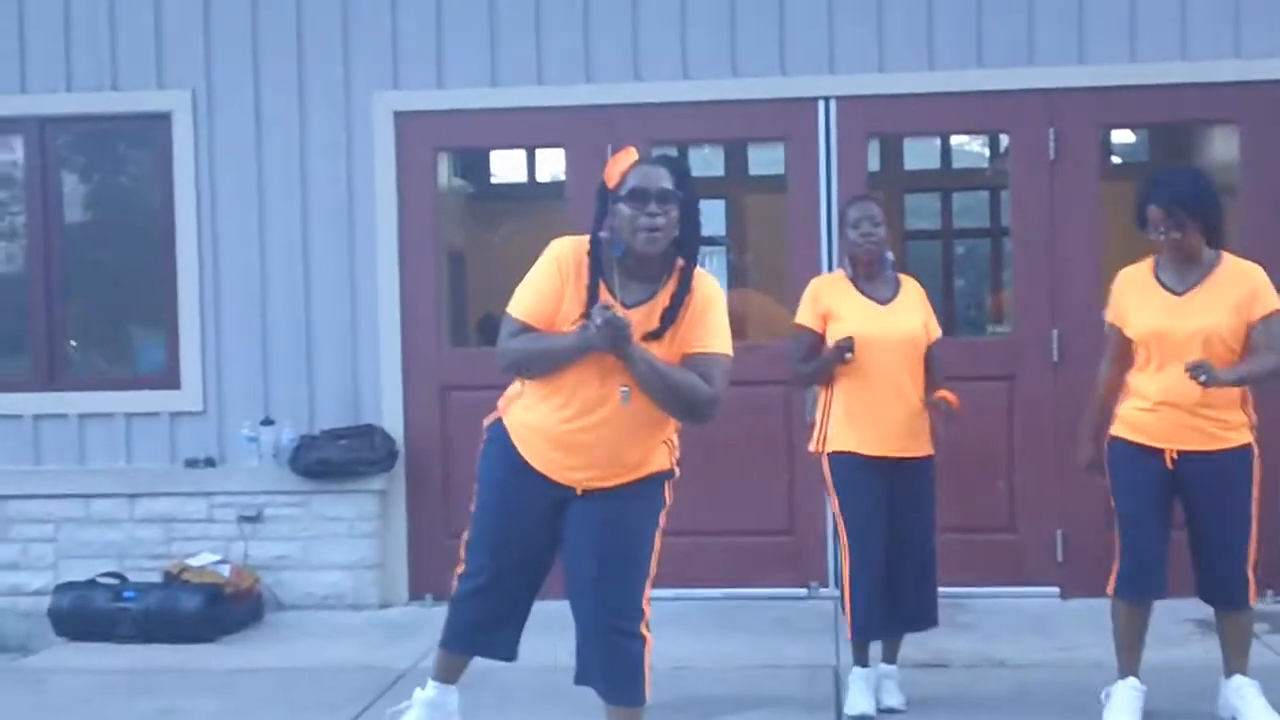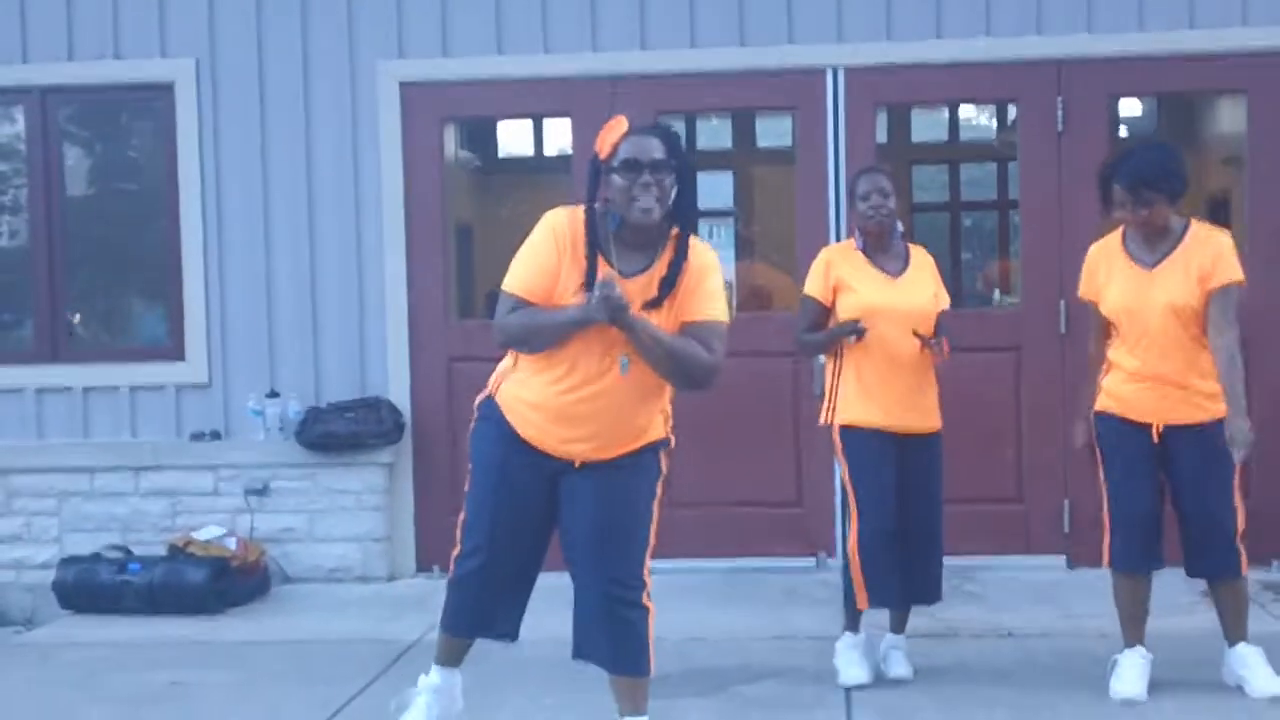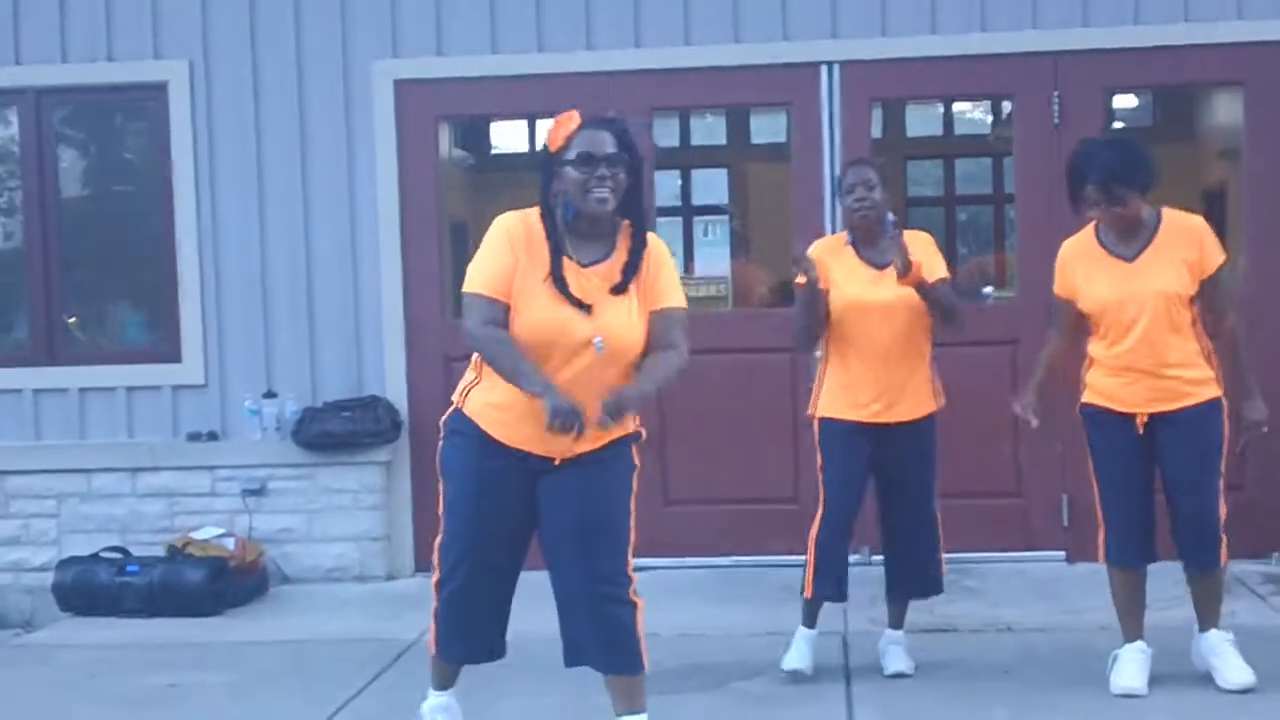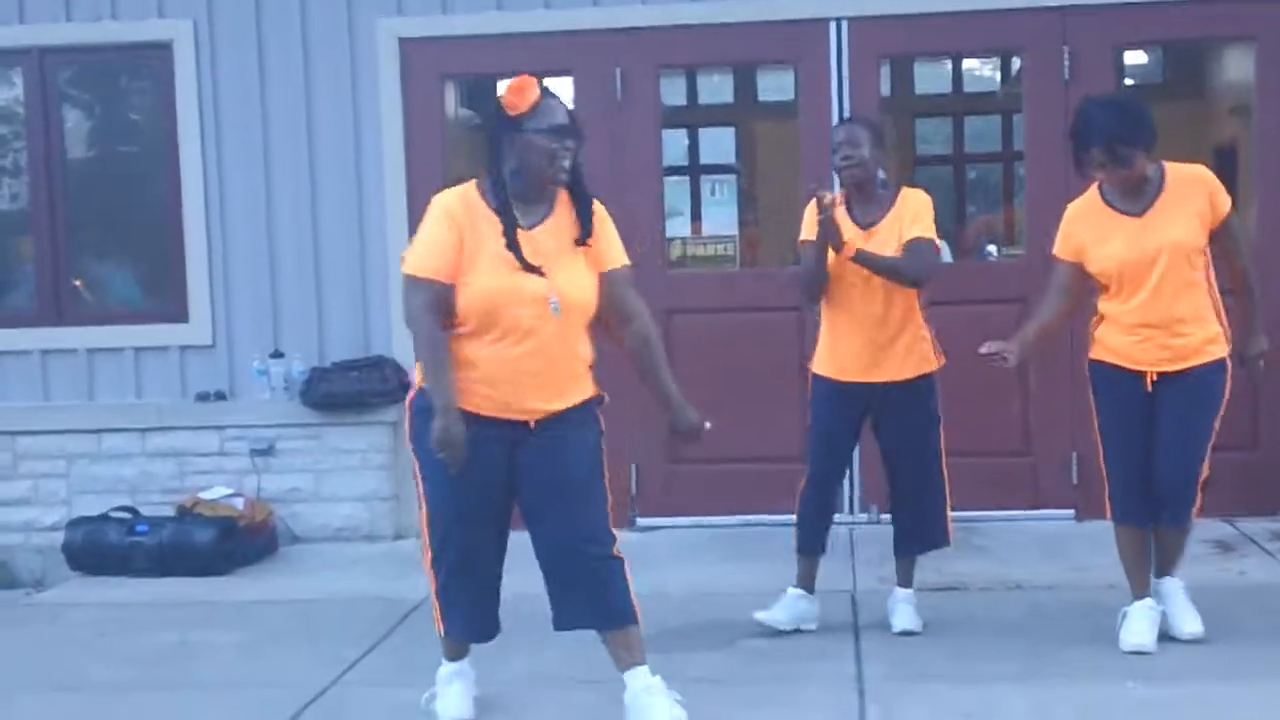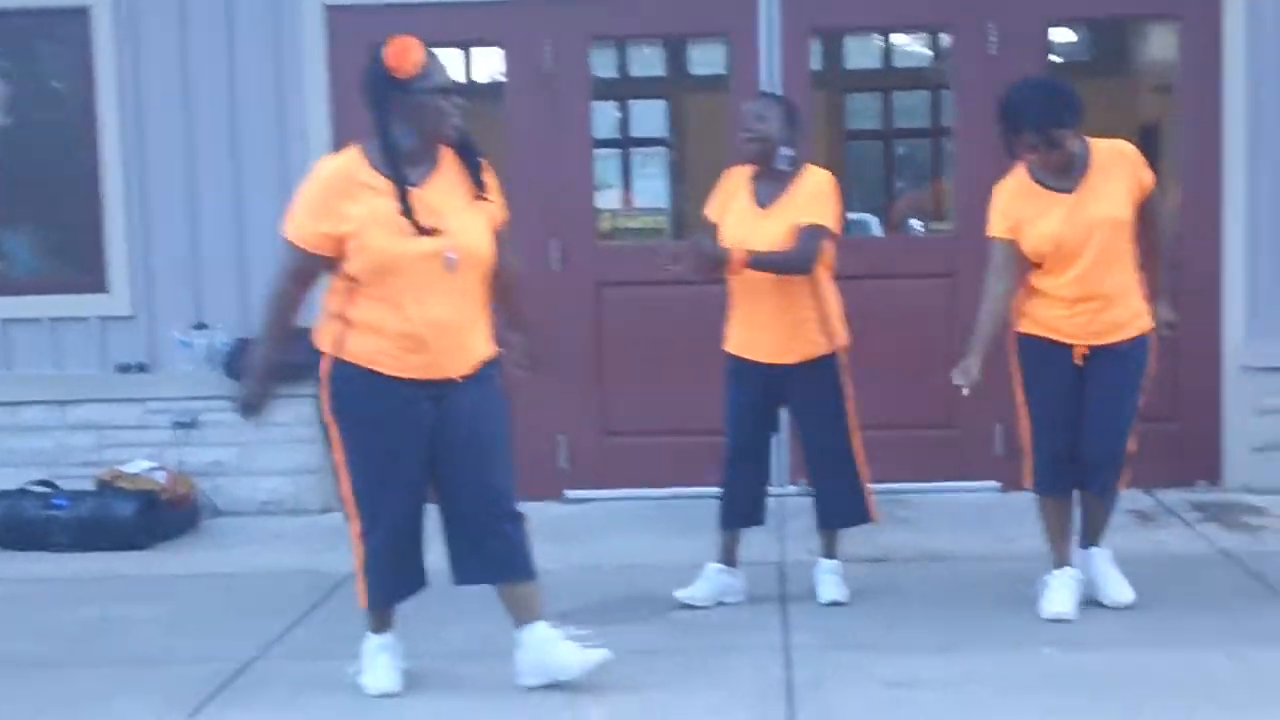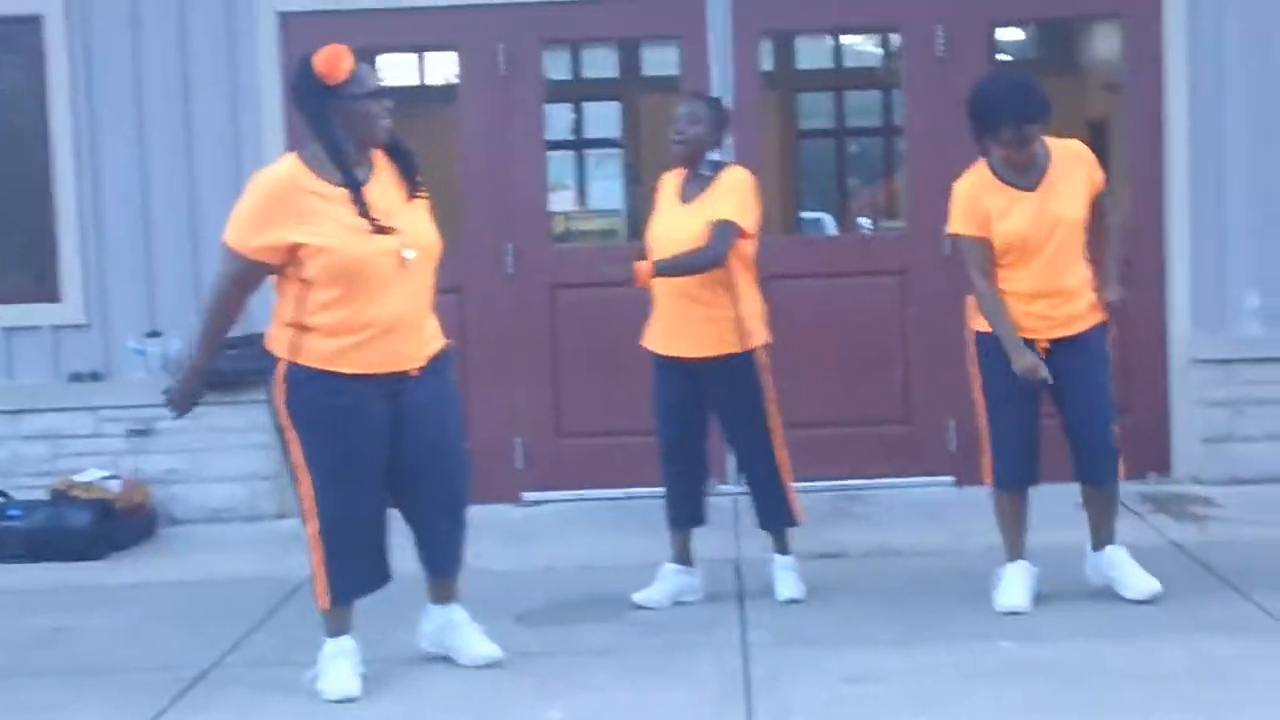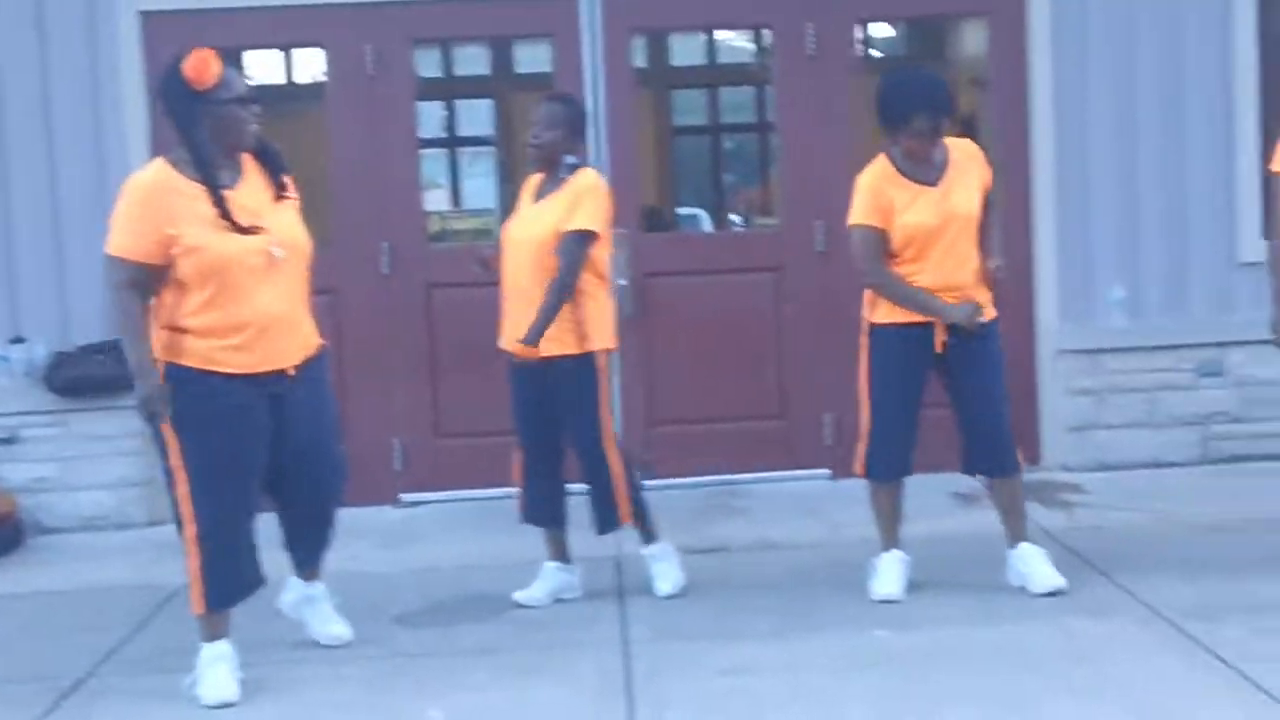
dt=0.2s
person 1, frame 1
left shoulder: (700, 293)
right shoulder: (566, 260)
left elbow: (703, 402)
right elbow: (509, 352)
left wrist: (629, 349)
right wrist: (585, 338)
left hip: (627, 480)
right hip: (524, 454)
left knee: (616, 617)
right knee: (487, 581)
person 1, frame 2
left shoulder: (695, 262)
right shoulder: (560, 231)
left elbow: (703, 369)
right elbow: (507, 327)
left wrist: (630, 321)
right wrist: (587, 311)
left hip: (624, 452)
right hip: (518, 429)
left knee: (618, 589)
right knee: (485, 561)
person 1, frame 3
left shoulder: (649, 252)
right shoulder: (514, 233)
left elbow: (674, 350)
right elbow: (479, 329)
left wrist: (631, 394)
right wrist: (544, 392)
left hip: (596, 451)
right hip: (489, 438)
left knee: (604, 586)
right knee: (467, 574)
person 1, frame 4
left shoulder: (588, 215)
right shoulder: (455, 210)
left elbow: (630, 314)
right elbow: (425, 316)
left wrist: (672, 399)
right wrist: (446, 412)
left hip: (563, 415)
right hip: (464, 415)
left knee: (588, 548)
right knee: (460, 550)
person 1, frame 5
left shoulder: (472, 173)
right shoulder: (339, 178)
left elbow: (495, 267)
right elbow: (293, 281)
left wrist: (519, 327)
right wrist: (260, 367)
left hip: (469, 374)
right hip: (368, 378)
left knee: (492, 506)
right knee: (383, 516)
left ankle: (536, 642)
right ankle: (380, 642)
person 1, frame 6
left shoulder: (400, 170)
right shoulder: (282, 187)
right elbow: (233, 284)
right wrist: (196, 368)
left hip: (422, 368)
right hip: (326, 380)
left knee: (443, 494)
right knee: (340, 514)
left ankle: (445, 618)
right ankle: (338, 645)
person 1, frame 7
left shoulder: (270, 174)
right shoulder: (154, 189)
right elbow: (128, 291)
right wrist: (143, 368)
left hip: (297, 367)
right hip: (206, 379)
left knee: (317, 487)
right knee: (215, 515)
left ankle: (306, 588)
right ankle: (216, 650)
person 2, frame 1
right shoulder: (1129, 283)
right elbow: (1113, 366)
left wrist: (1222, 376)
right wrist: (1092, 433)
left hip: (1220, 446)
right hip: (1138, 443)
left knee: (1228, 565)
right knee: (1136, 561)
person 2, frame 2
left shoulder: (1212, 247)
right shoulder: (1100, 256)
left elbow: (1224, 332)
right wrist: (1086, 412)
left hip: (1201, 417)
right hip: (1124, 418)
left knee: (1216, 535)
right knee: (1129, 533)
right ankle: (1133, 653)
person 2, frame 3
left shoulder: (1190, 234)
right shoulder: (1073, 253)
left elbow: (1222, 322)
right elbow: (1064, 332)
left wrist: (1250, 394)
right wrist: (1032, 389)
left hip: (1190, 403)
right hip: (1110, 408)
left knee: (1200, 522)
right knee: (1123, 527)
left ankle: (1211, 637)
right ankle: (1133, 646)
person 2, frame 4
left shoulder: (1198, 185)
right shoulder: (1080, 216)
left elbow: (1235, 259)
right elbow: (1061, 294)
left wrist: (1255, 326)
right wrist: (1019, 343)
left hip: (1197, 361)
right hip: (1118, 365)
left knee: (1178, 480)
right knee: (1127, 483)
left ankle: (1168, 583)
right ankle: (1140, 602)
person 2, frame 5
left shoulder: (1123, 161)
right shoulder: (1010, 195)
left elbow: (1150, 229)
right elbow: (1001, 280)
left wrist: (1159, 297)
right wrist: (976, 352)
left hip: (1121, 334)
right hip: (1046, 339)
left knee: (1105, 452)
right knee: (1052, 454)
left ankle: (1093, 551)
right ankle: (1062, 570)
person 2, frame 6
left shoulder: (1078, 160)
right shoulder: (971, 191)
left elbow: (1100, 226)
right elbow: (980, 278)
left wrist: (1108, 280)
right wrist: (1013, 350)
left hip: (1079, 327)
right hip: (1006, 335)
left knee: (1098, 443)
right knee: (1010, 451)
left ankle: (1106, 552)
right ankle: (1015, 565)
person 2, frame 7
left shoulder: (970, 157)
right shoulder: (873, 183)
right elbow: (872, 271)
left wrist: (991, 258)
right wrist: (941, 309)
left hip: (973, 319)
right hip: (899, 325)
left knee: (994, 433)
right knee: (887, 440)
left ankle: (1021, 550)
right ankle: (890, 554)
person 3, frame 1
left shoulder: (913, 291)
right shoulder: (823, 290)
left elbow: (928, 367)
right elbow: (801, 374)
left wrist: (940, 396)
right wrist: (832, 356)
left hip: (912, 447)
right hip: (850, 445)
left knee: (912, 554)
right knee: (862, 552)
left ankle: (889, 667)
right ankle: (860, 670)
person 3, frame 2
left shoulder: (923, 260)
right shoulder: (833, 261)
left elbow: (941, 332)
right elbow: (805, 340)
left wrist: (939, 345)
right wrist: (838, 332)
left hip: (920, 420)
right hip: (860, 417)
left knee: (920, 527)
right knee: (871, 523)
left ankle: (895, 639)
right ankle: (851, 638)
person 3, frame 3
left shoulder: (920, 244)
right shoulder: (825, 253)
left elbow: (952, 314)
right elbow: (805, 338)
left wrist: (914, 276)
right wrist: (813, 291)
left hip: (912, 410)
right hip: (843, 411)
left knee: (912, 521)
right knee: (835, 514)
left ankle: (894, 635)
right ankle: (807, 631)
person 3, frame 4
left shoulder: (914, 203)
right shoulder: (821, 210)
left elbow: (920, 273)
right elbow: (809, 291)
left wrist: (851, 248)
right wrist: (824, 241)
left hip: (906, 370)
right hip: (837, 370)
left knee: (914, 478)
right knee: (820, 476)
left ankle: (903, 593)
right ankle: (801, 595)
person 3, frame 5
left shoulder: (818, 183)
right shoulder: (732, 183)
left elbow: (803, 257)
right elbow: (717, 259)
left wrist: (733, 256)
right wrist: (706, 258)
left hip: (811, 346)
right hip: (747, 348)
left knee: (830, 452)
right knee: (741, 454)
left ankle: (829, 564)
right ankle: (725, 570)
person 3, frame 6
left shoulder: (737, 182)
right shoulder: (668, 184)
left elbow: (712, 255)
left wrist: (644, 272)
right wrist: (644, 272)
left hip: (730, 341)
right hip: (671, 345)
left knee: (757, 447)
right knee: (677, 452)
left ankle: (783, 558)
right ankle: (680, 569)
person 3, frame 7
left shoulder: (588, 187)
right shoulder: (531, 186)
left elbow: (569, 269)
left wrist: (533, 334)
right wrist: (497, 263)
left hip: (576, 344)
right hip: (525, 344)
left knee: (594, 447)
right knee: (537, 452)
left ankle: (656, 548)
right ankle: (559, 567)
